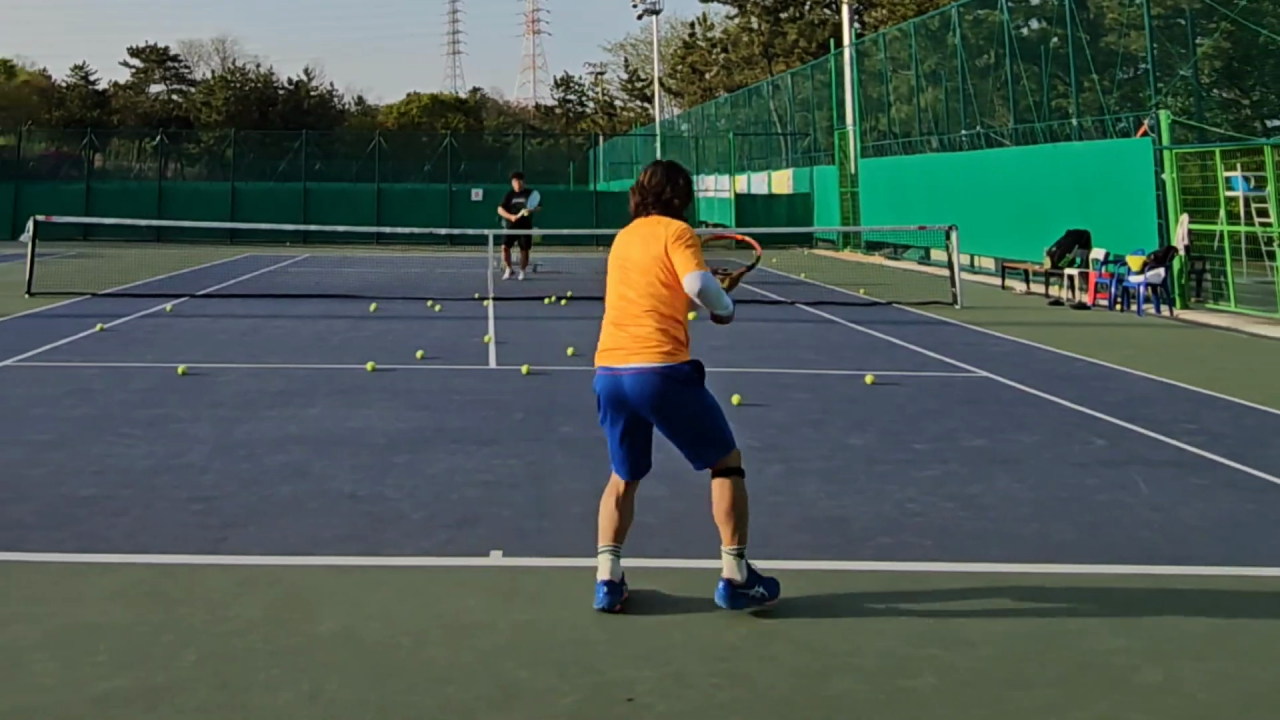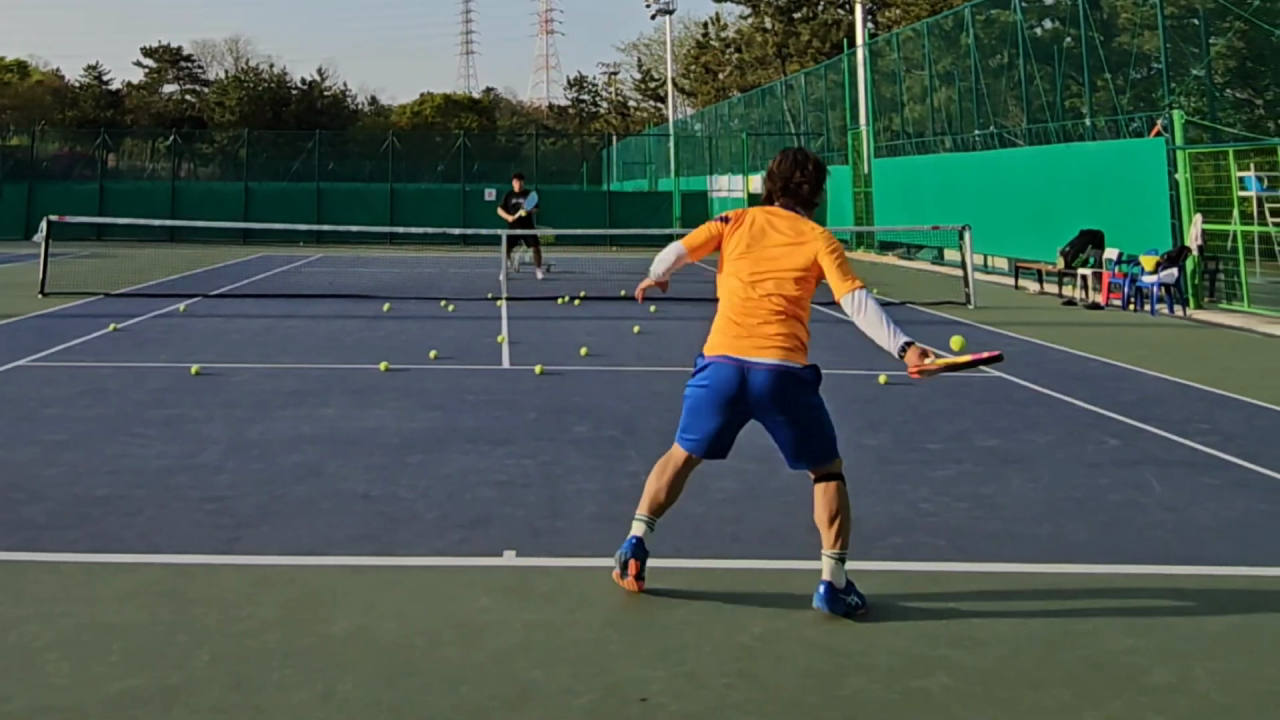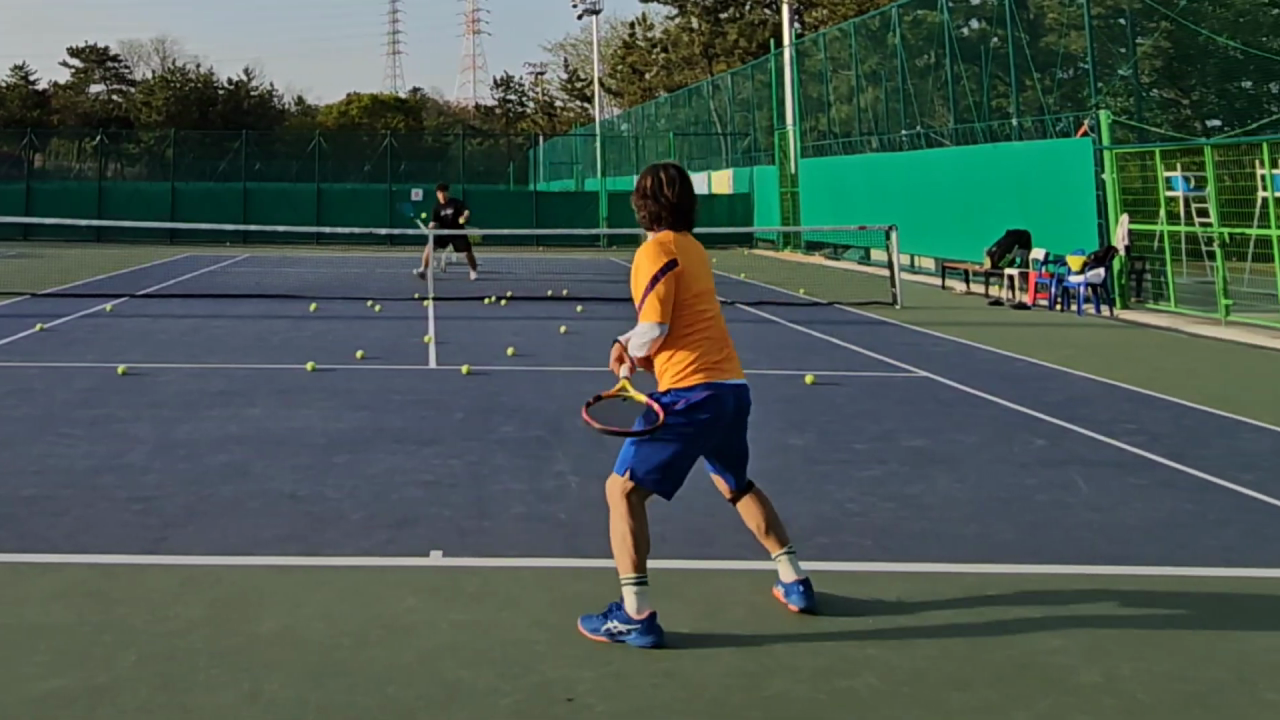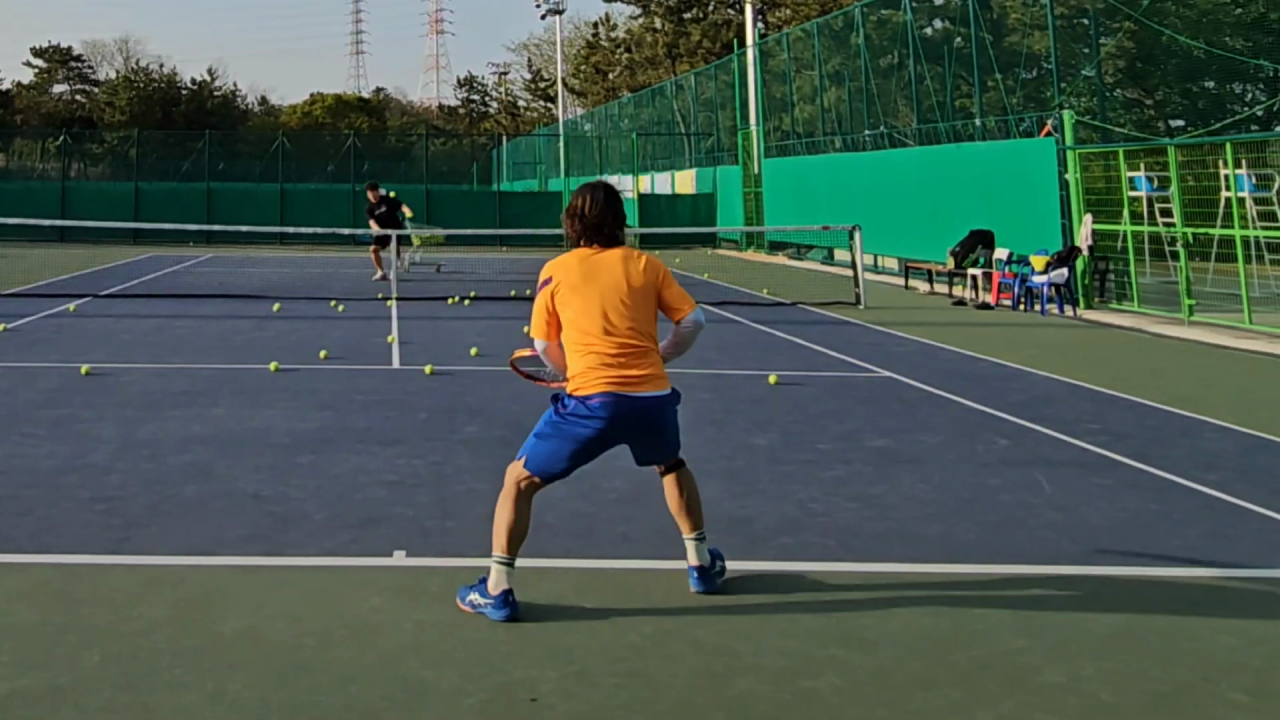
dt=0.5s
person 1, frame 1
left shoulder: (622, 240)
right shoulder: (676, 231)
right elbow: (699, 285)
left wrist: (709, 295)
right wrist: (723, 306)
left hip: (609, 372)
right hip: (661, 372)
left knee: (623, 478)
right knee: (726, 463)
left ankle: (607, 579)
right ankle: (736, 577)
person 1, frame 2
left shoulder: (739, 221)
right shoulder: (823, 240)
left elbow: (675, 253)
right elbow: (856, 302)
left wrist: (654, 278)
right wrist: (903, 346)
left hip: (724, 363)
right hip: (783, 372)
left knee: (680, 457)
right knee: (827, 472)
left ankle: (636, 541)
right ankle: (833, 583)
person 1, frame 3
left shoulder: (655, 249)
right shoulder: (691, 246)
left elbow: (653, 332)
left wrist: (634, 352)
right wrist: (626, 342)
left hip: (691, 392)
right hip: (732, 389)
left knee: (622, 490)
right knee: (734, 483)
left ankle: (636, 614)
right ankle: (794, 581)
person 1, frame 4
left shoulder: (557, 269)
right shoulder: (648, 264)
left elbow: (545, 342)
right elbow: (694, 321)
left hip: (593, 402)
right hip: (650, 399)
left knee: (518, 479)
right knee: (671, 463)
left ankle: (498, 588)
right ankle: (700, 563)
